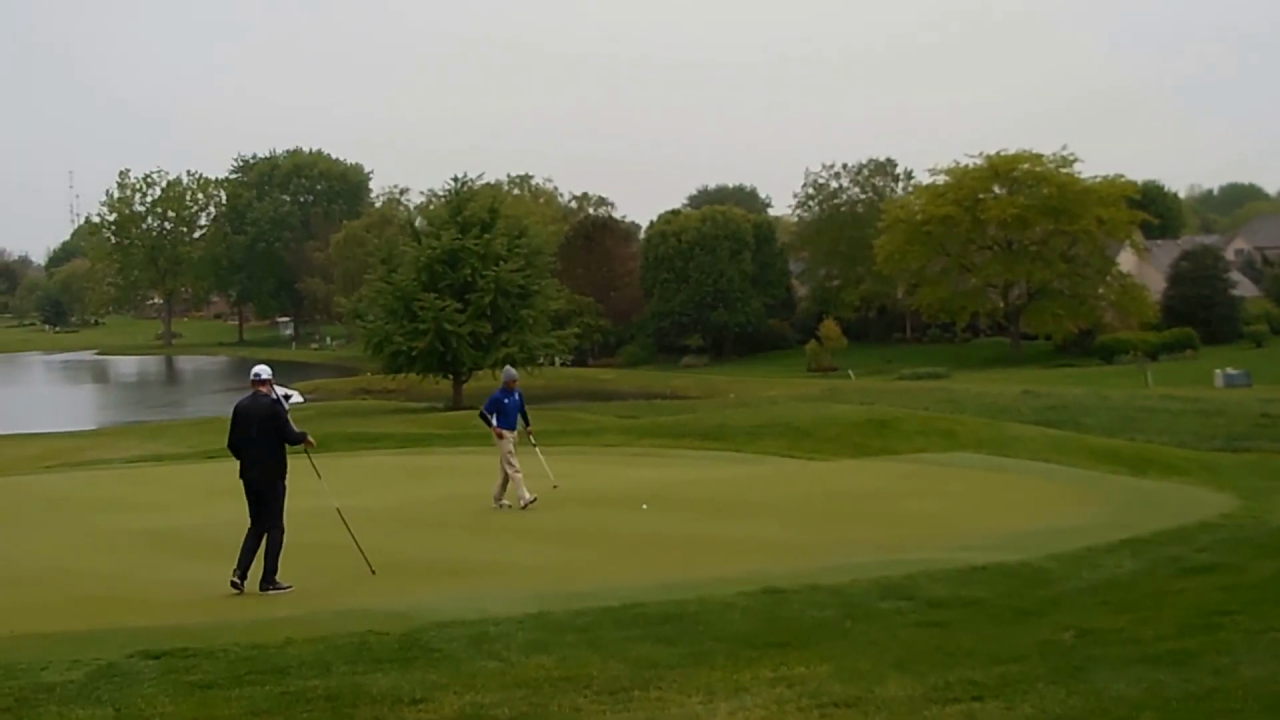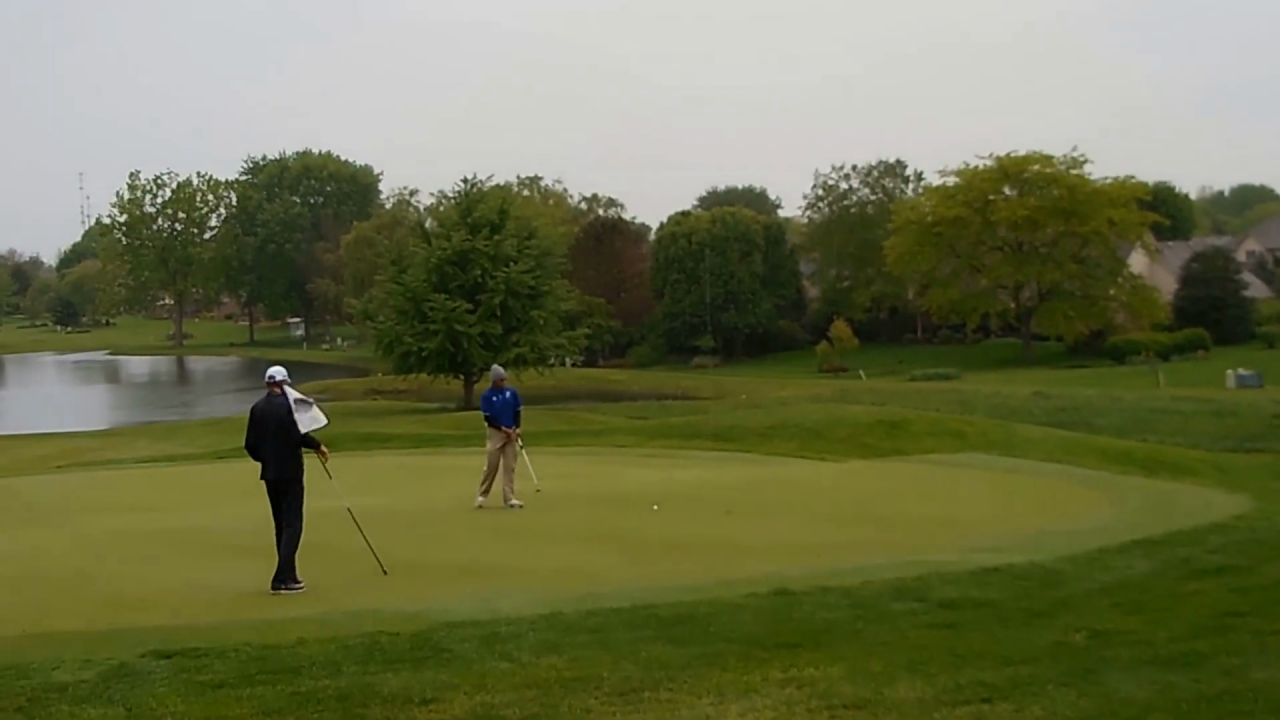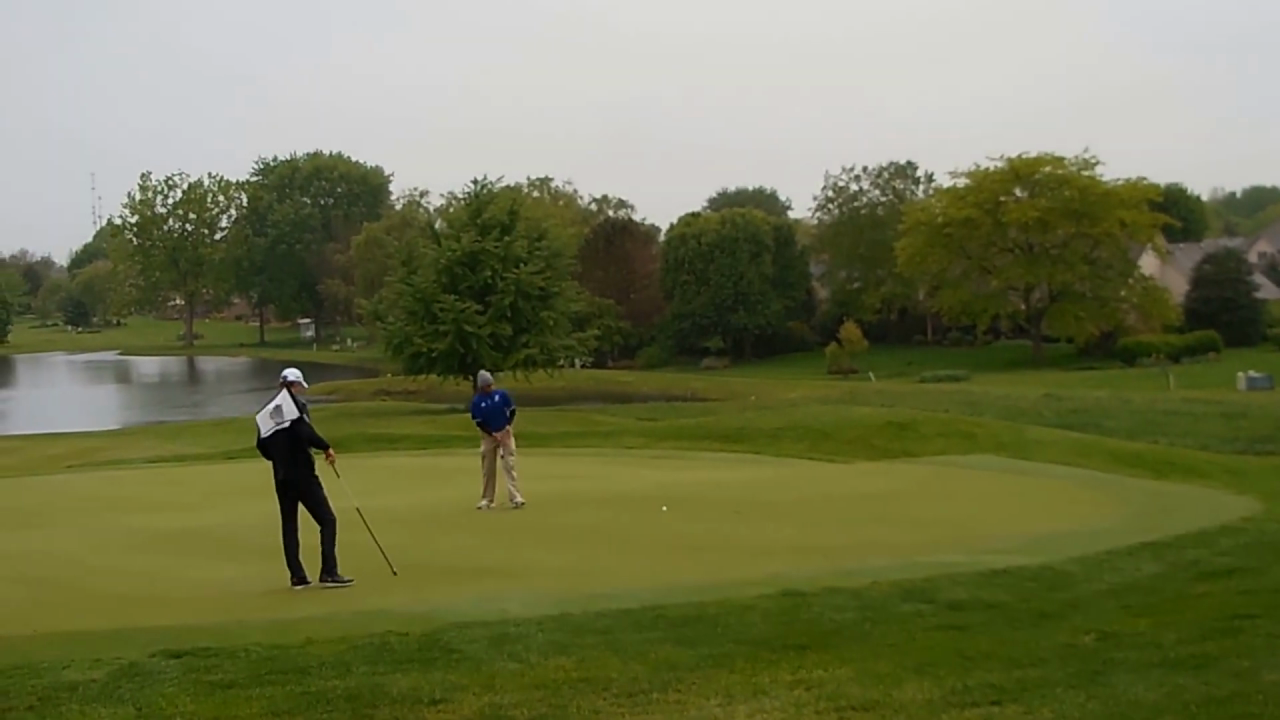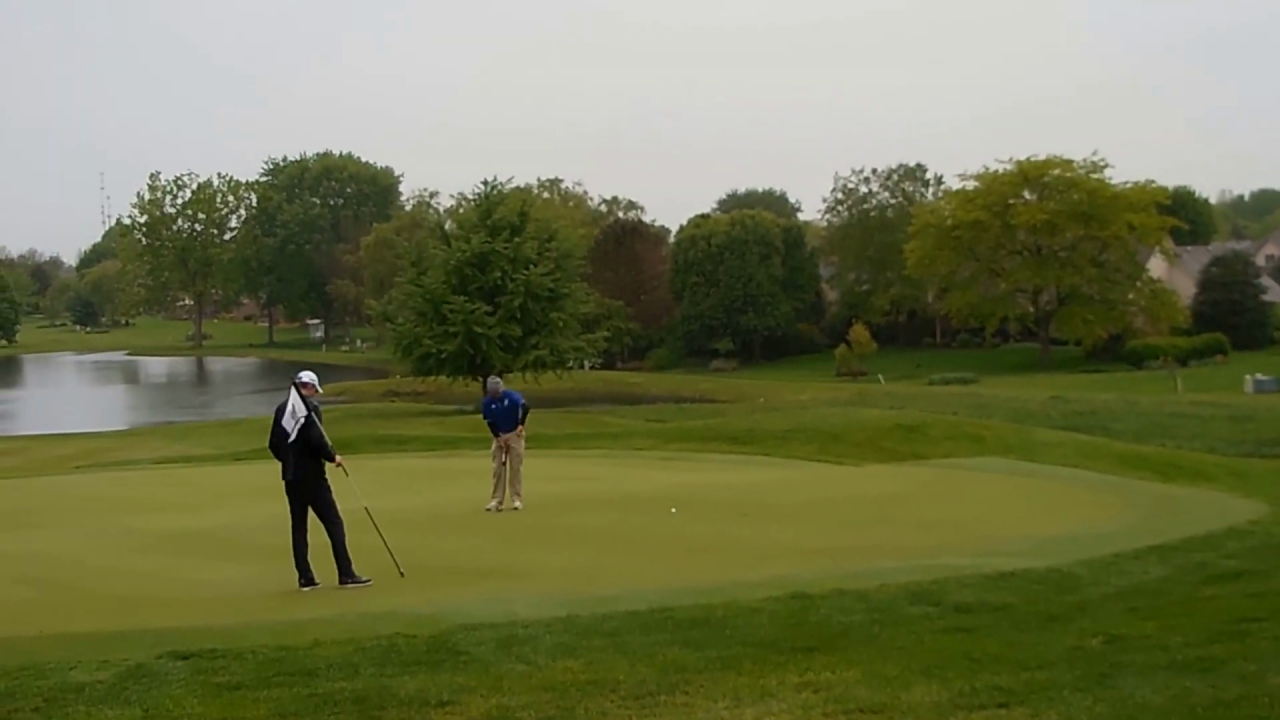
dt=0.4s
person 1, frame 1
left shoulder: (241, 406)
right shoulder: (273, 405)
left elbow: (233, 443)
right elbow: (288, 436)
right wrist: (304, 437)
left hip: (249, 474)
right hip: (271, 474)
left knee: (257, 525)
right knee: (274, 526)
left ankle: (240, 571)
right ankle: (268, 580)
person 1, frame 2
left shoulder: (257, 408)
right shoulder: (287, 404)
left elbow: (250, 444)
right elbow: (299, 435)
right wrist: (318, 445)
left hip: (270, 473)
right hip: (289, 473)
left knee: (281, 525)
right knee: (292, 526)
left ankle: (288, 575)
right ankle: (281, 579)
person 1, frame 3
right shoulder: (296, 405)
left elbow: (263, 445)
right elbow: (307, 434)
right wrist: (326, 447)
left hip: (281, 476)
right hip: (301, 473)
left knee: (289, 525)
right knee: (327, 520)
left ankle: (297, 576)
right ankle: (329, 573)
person 1, frame 4
left shoulder: (281, 409)
right shoulder: (309, 406)
left elbow: (274, 445)
right elbow: (316, 439)
right wrist: (332, 456)
left hip: (291, 476)
right hip: (311, 475)
left knee: (298, 526)
right knee: (333, 522)
left ankle: (305, 577)
right ankle: (346, 574)
